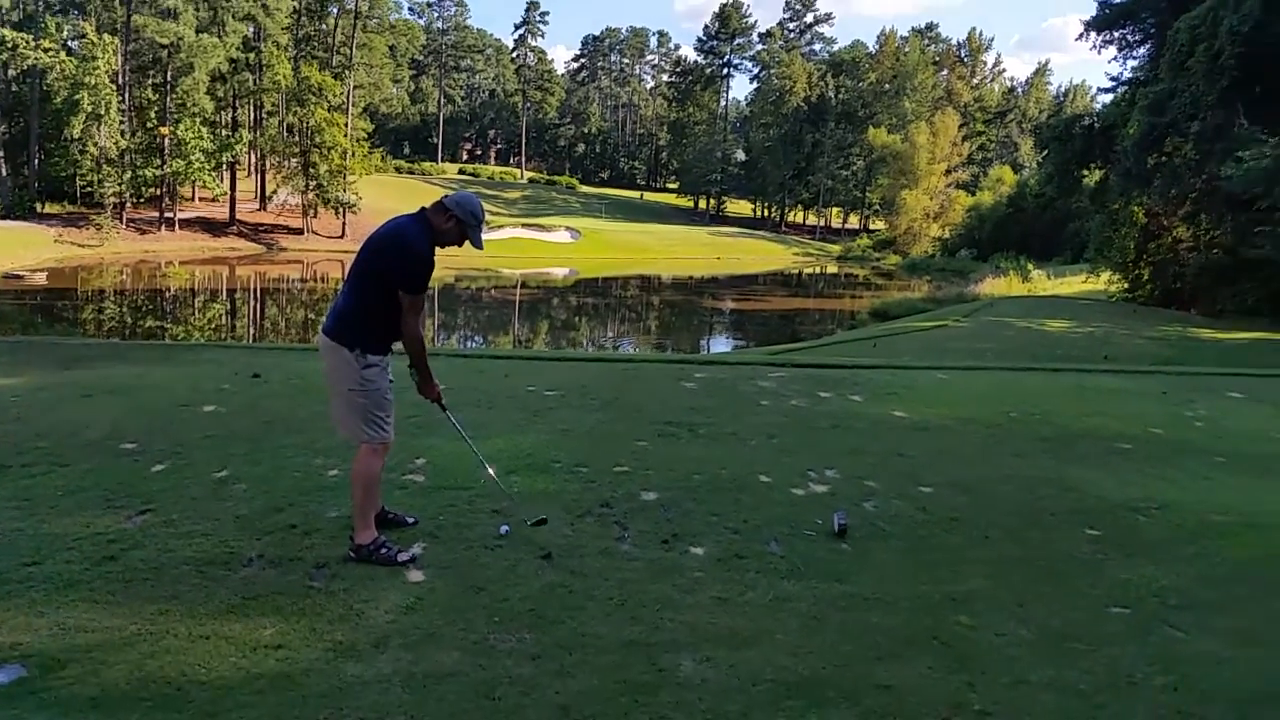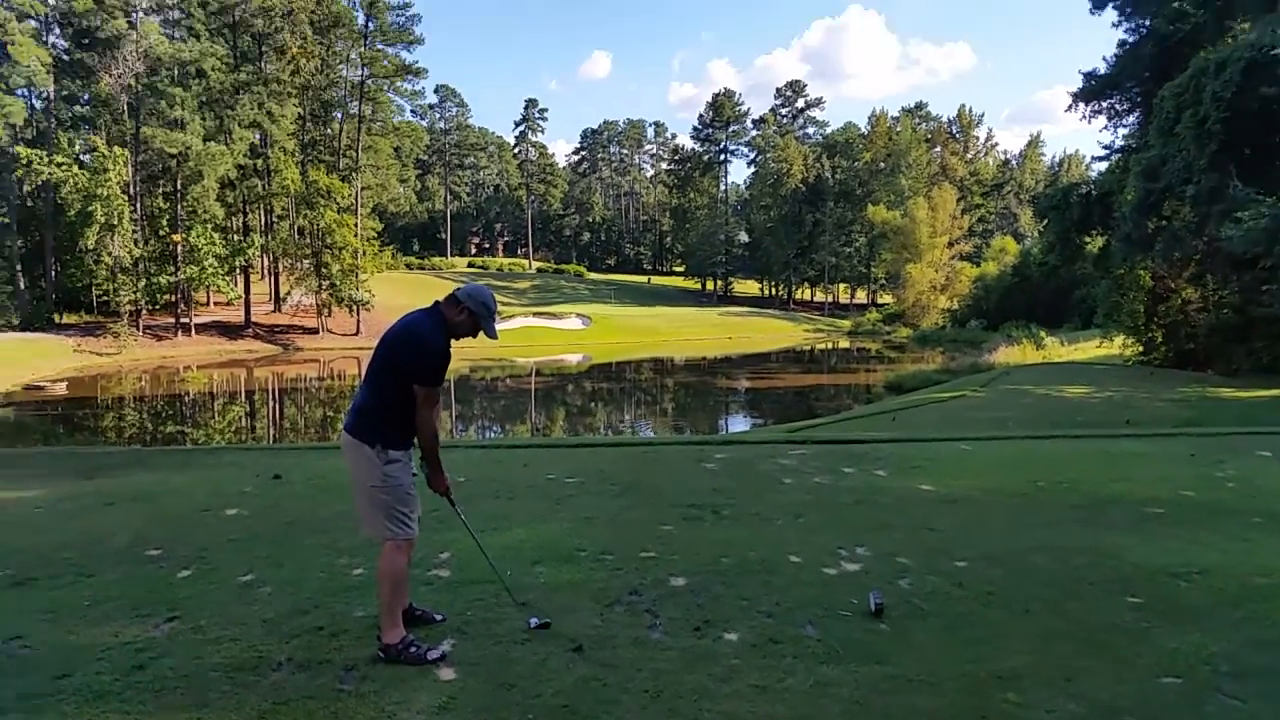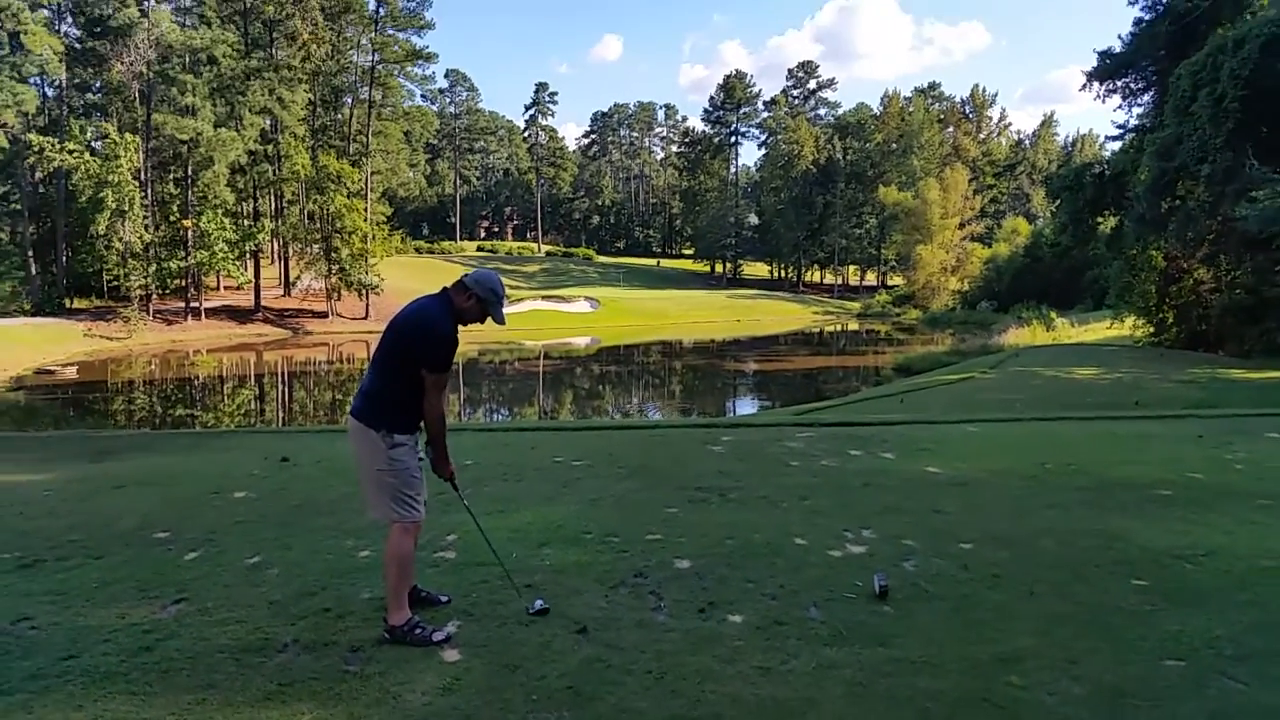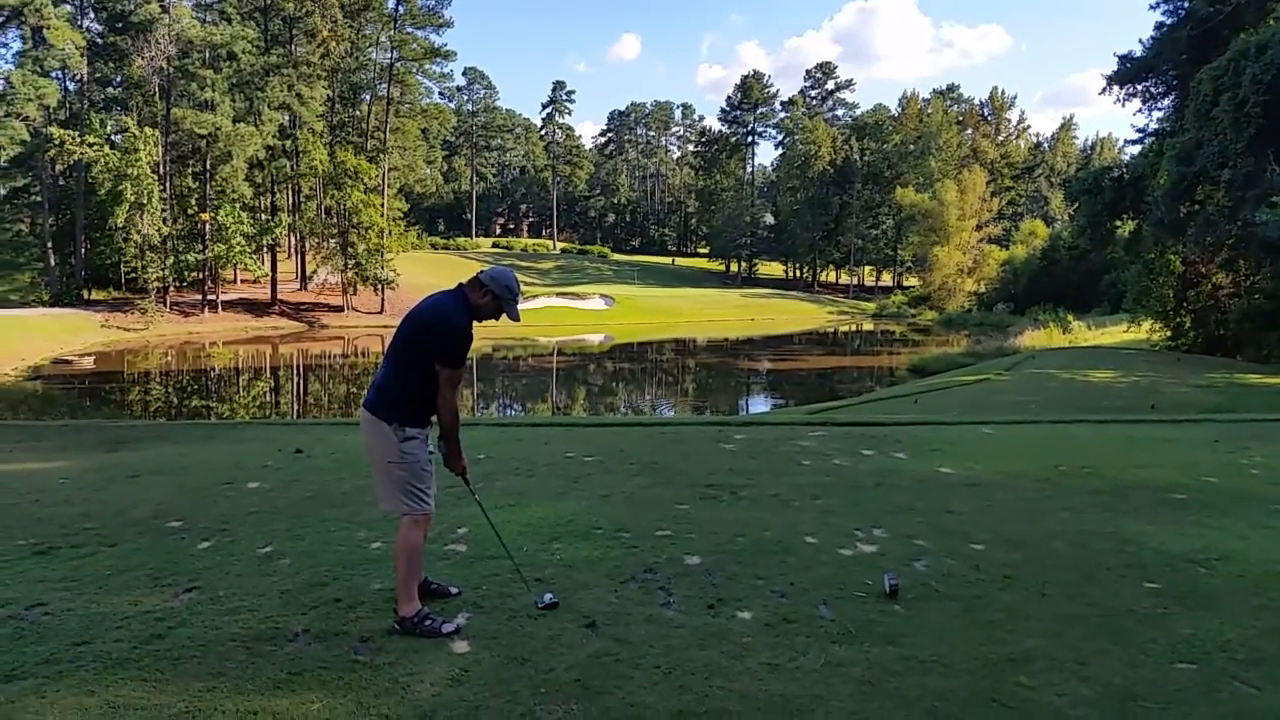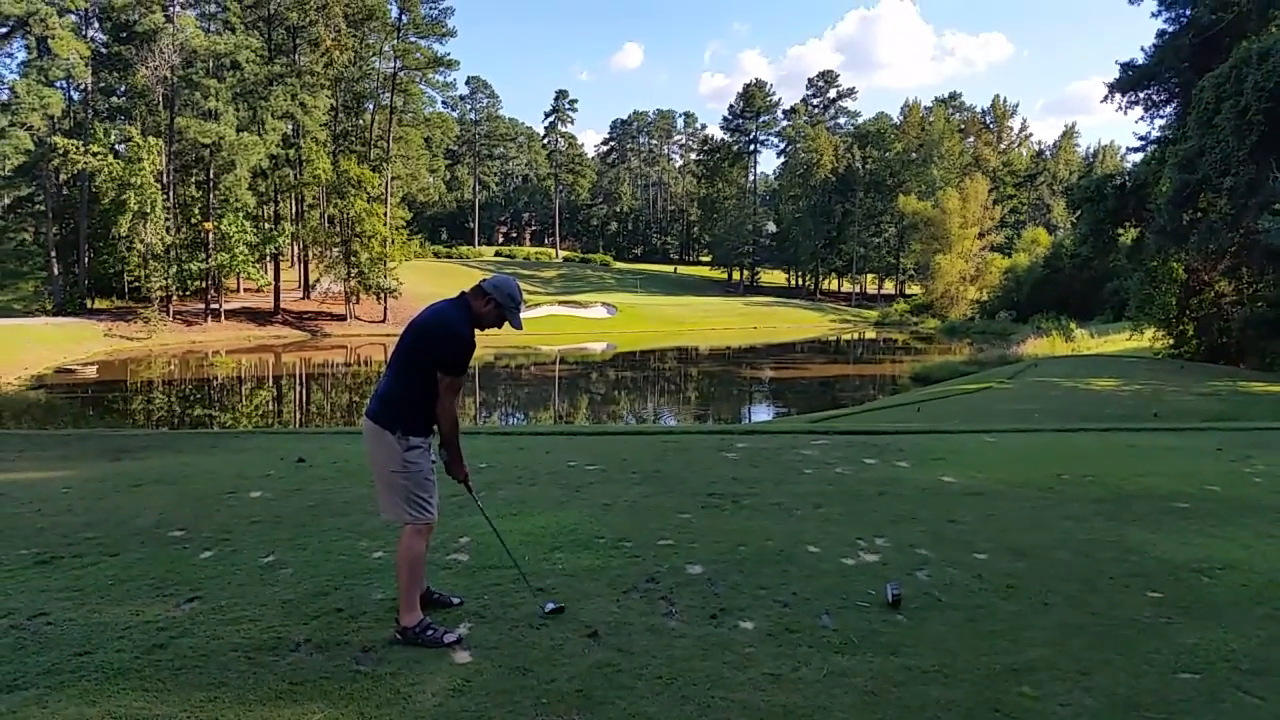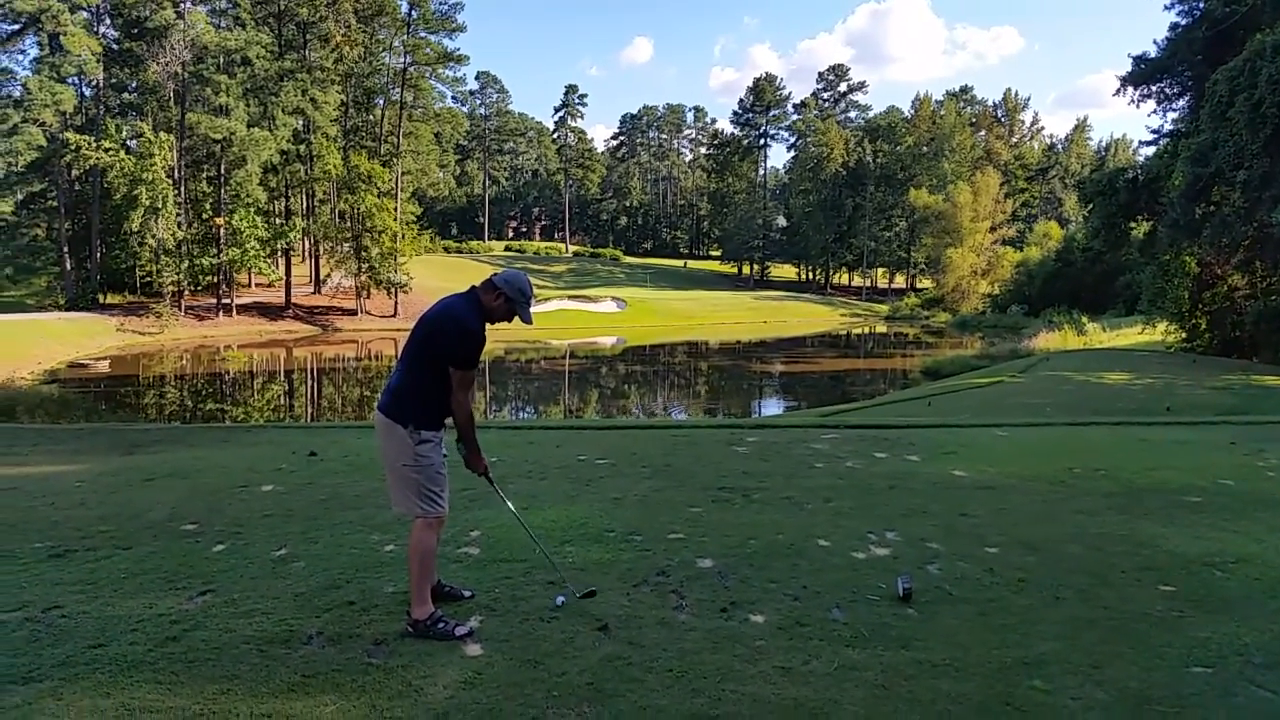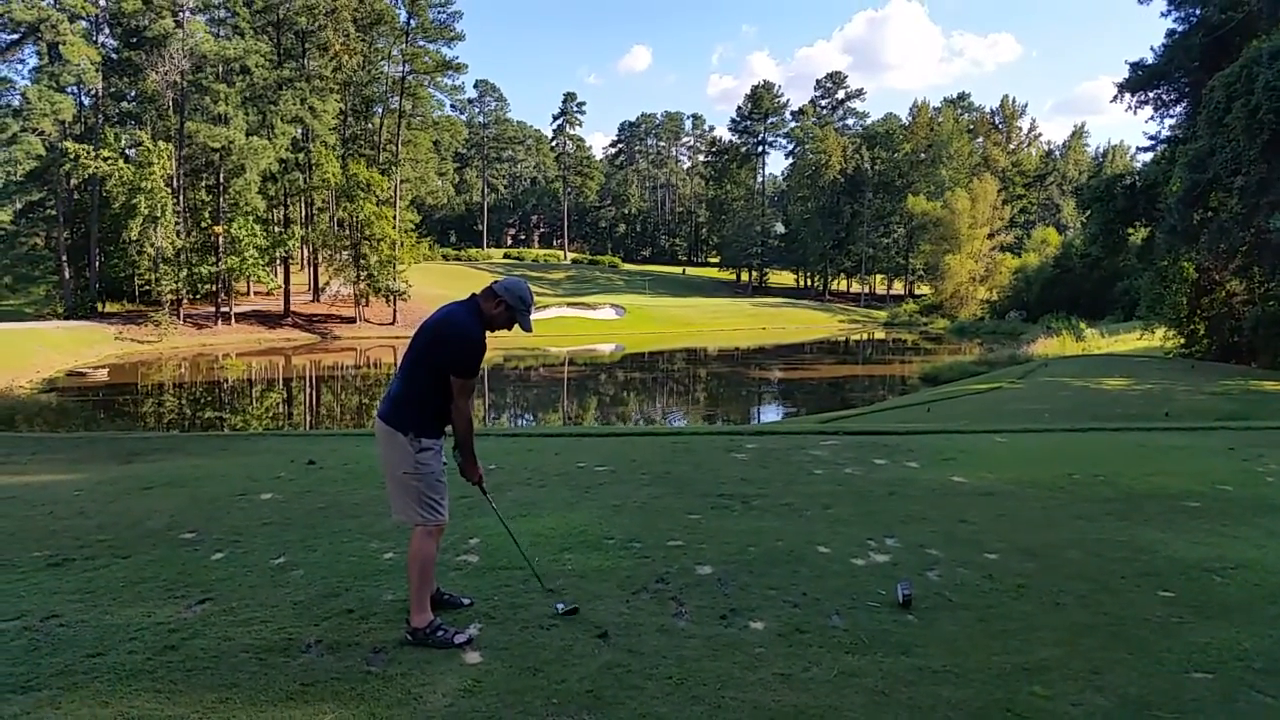
dt=0.3s
person 1, frame 1
left shoulder: (409, 230)
right shoulder: (415, 246)
left elbow: (407, 312)
right elbow: (410, 319)
left wrist: (417, 369)
right wrist: (425, 377)
left hip: (356, 340)
right hip: (355, 347)
left knee: (376, 435)
right knee: (374, 440)
left ankle: (372, 510)
right ankle: (364, 539)
person 1, frame 2
left shoulder: (423, 323)
right shoulder: (431, 341)
right elbow: (425, 414)
left wrist: (429, 464)
right wrist: (436, 471)
left hip: (381, 437)
right hip: (378, 444)
left knee: (405, 529)
right knee: (400, 537)
left ankle: (400, 606)
right ankle: (392, 636)
person 1, frame 3
left shoulder: (431, 309)
right shoulder: (438, 326)
right elbow: (433, 400)
left wrist: (434, 449)
right wrist: (441, 457)
left hip: (387, 421)
right hip: (384, 428)
left knee: (411, 513)
right knee: (406, 520)
left ankle: (405, 588)
right ankle: (398, 619)
person 1, frame 4
left shoulder: (446, 305)
right shoulder: (454, 322)
right elbow: (446, 395)
left wrist: (446, 444)
right wrist: (454, 452)
left hip: (398, 414)
right hip: (395, 421)
left knee: (420, 507)
right knee: (416, 513)
left ankle: (415, 581)
right ankle: (408, 610)
person 1, frame 5
left shoulder: (448, 314)
right shoulder: (456, 330)
right elbow: (445, 403)
left wrist: (446, 449)
right wrist: (455, 459)
left hip: (399, 423)
right hip: (398, 430)
left knee: (421, 516)
right knee: (418, 522)
left ankle: (417, 591)
right ankle: (410, 621)
person 1, frame 6
left shoulder: (459, 307)
right shoulder: (467, 324)
right elbow: (459, 396)
left wrist: (464, 443)
right wrist: (473, 452)
left hip: (412, 417)
right hip: (410, 424)
left knee: (432, 510)
right knee: (429, 515)
left ankle: (429, 583)
right ankle: (421, 613)
person 1, frame 7
left shoulder: (459, 315)
right shoulder: (467, 332)
right elbow: (460, 404)
left wrist: (462, 452)
right wrist: (469, 461)
left hip: (410, 424)
right hip: (410, 431)
left knee: (430, 519)
right knee: (429, 523)
left ankle: (428, 591)
right ankle: (420, 621)
